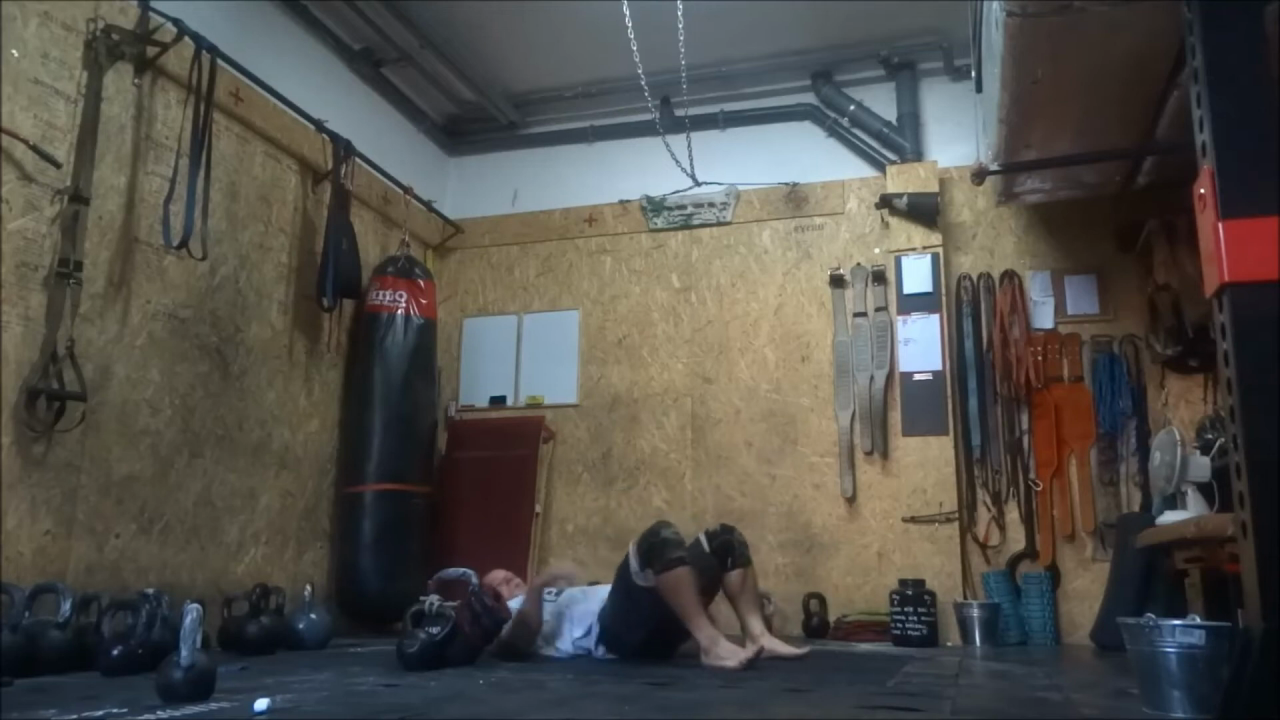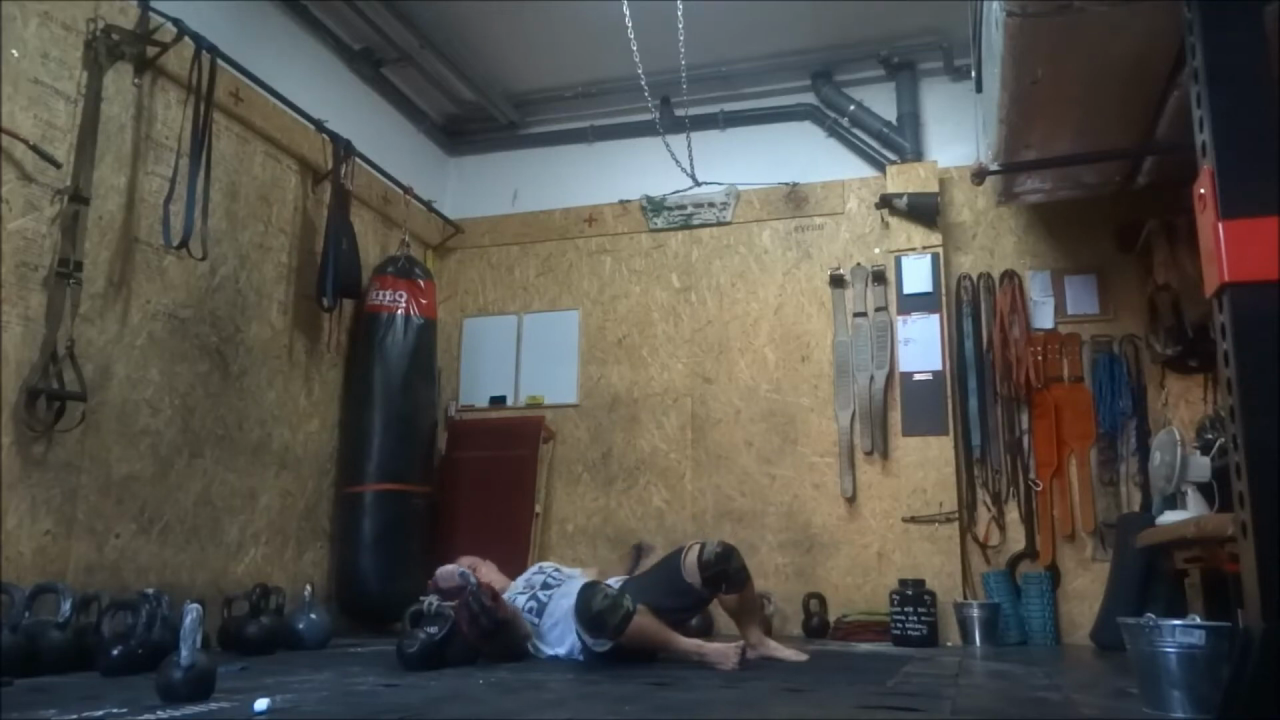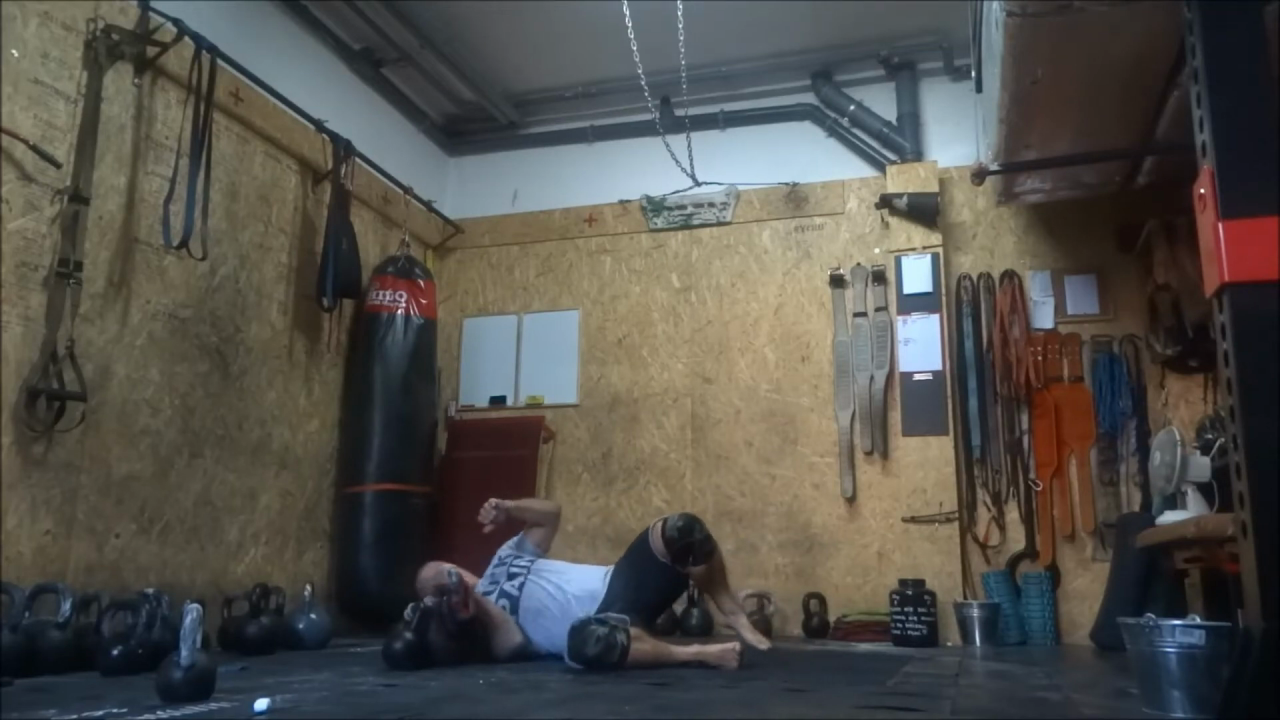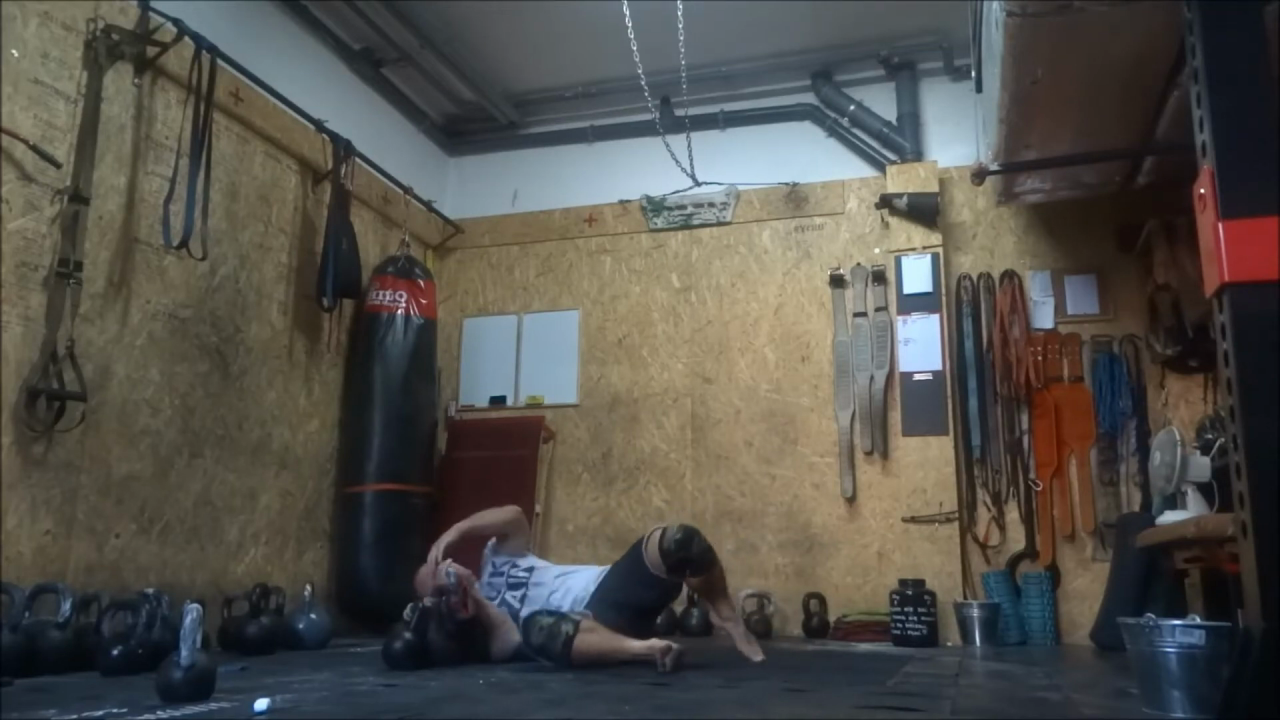
dt=1s
person 1, frame 1
left shoulder: (553, 600)
right shoulder: (509, 615)
right elbow: (521, 638)
right wrist: (539, 583)
left hip: (655, 625)
right hip: (617, 632)
left knee: (723, 538)
right knee: (660, 537)
left ankle: (758, 636)
right ankle: (712, 645)
person 1, frame 2
left shoulder: (539, 570)
right elbow: (521, 636)
left wrist: (636, 566)
left hip: (626, 594)
right hip: (605, 644)
left knee: (716, 557)
right knee: (596, 599)
left ankle: (756, 641)
right ankle: (699, 650)
person 1, frame 3
left shoulder: (505, 560)
right shoulder: (479, 611)
left elbow: (550, 513)
right elbow: (511, 645)
left wrist: (506, 509)
right wrist: (469, 600)
left hip: (616, 584)
right hip: (599, 622)
left knee: (681, 529)
right knee: (589, 642)
left ankle: (732, 613)
right ankle: (699, 654)
person 1, frame 4
left shoulder: (495, 565)
right shoulder: (474, 615)
left elbow: (514, 517)
right elbow: (509, 645)
left wrist: (457, 530)
right wrist: (465, 601)
left hip: (610, 586)
right hip: (588, 626)
left knee: (679, 543)
right knee: (539, 628)
left ankle: (727, 618)
right ankle: (644, 648)
